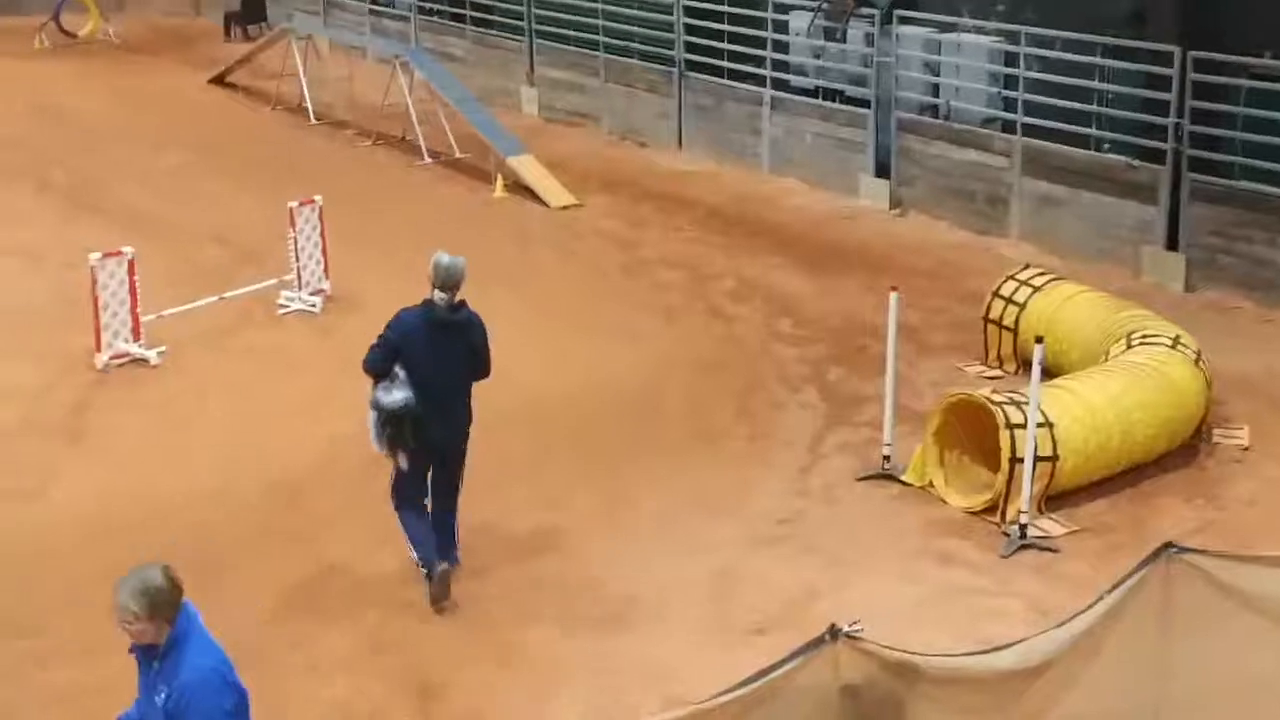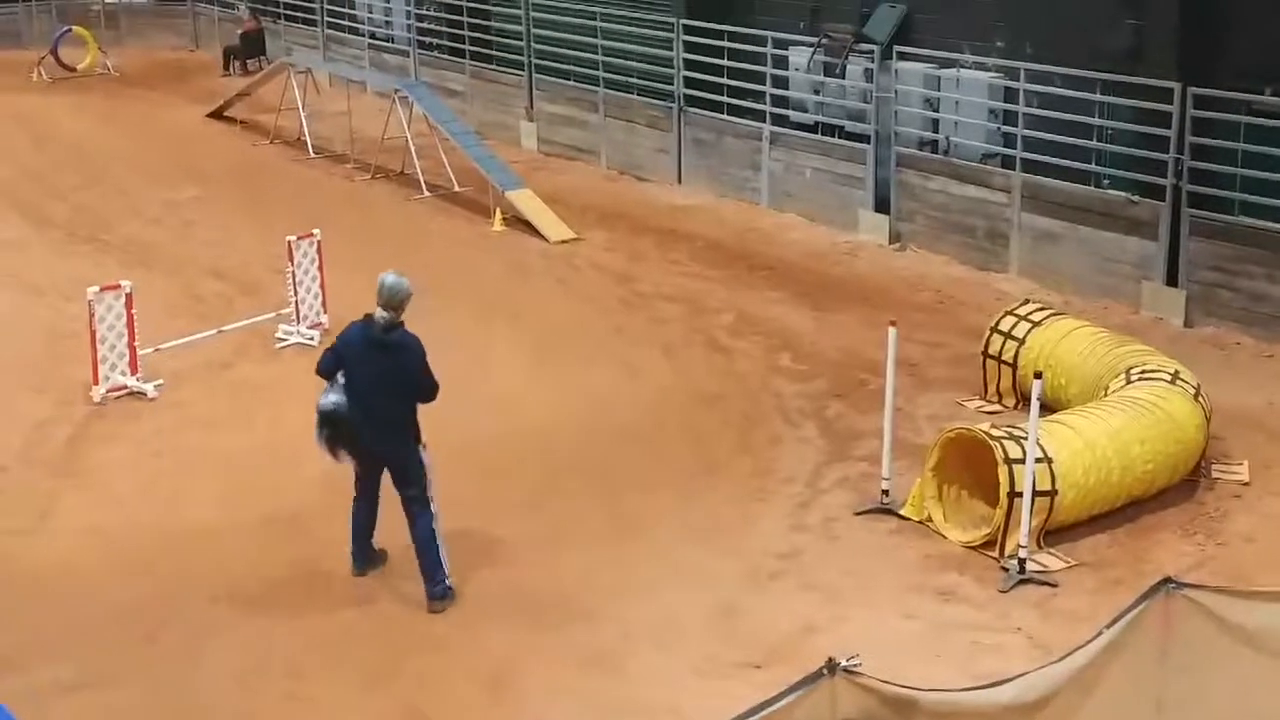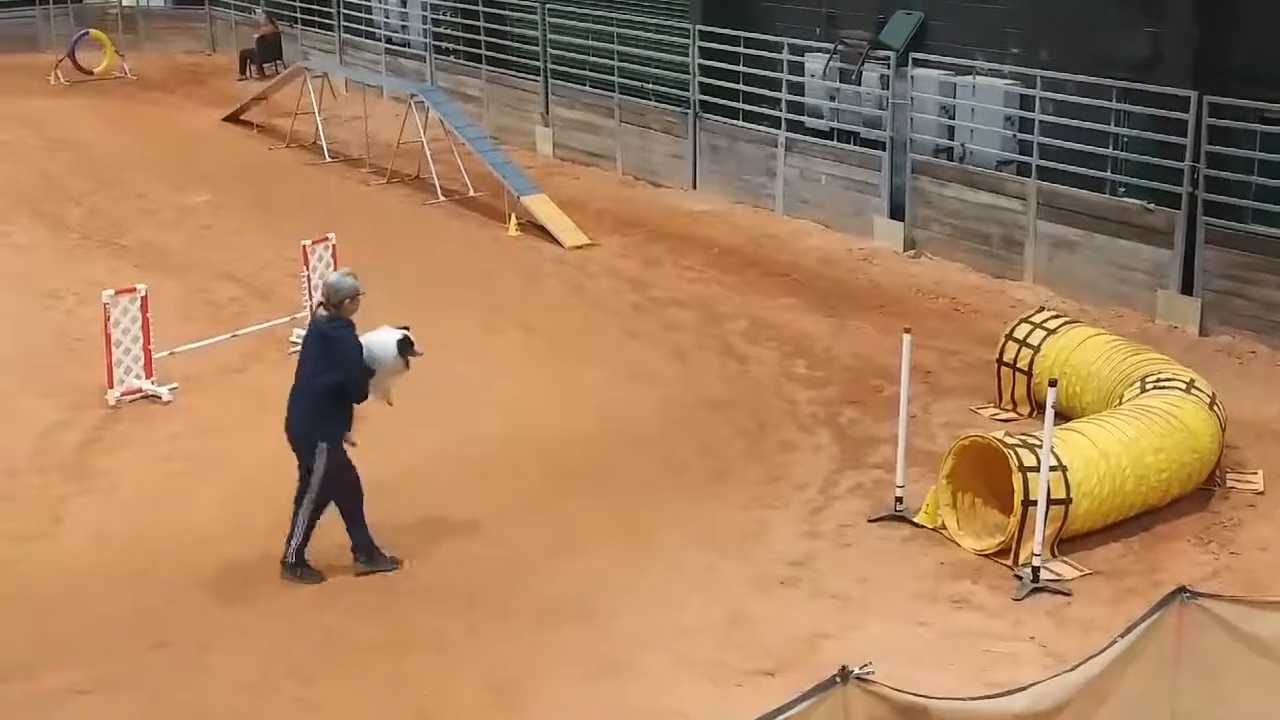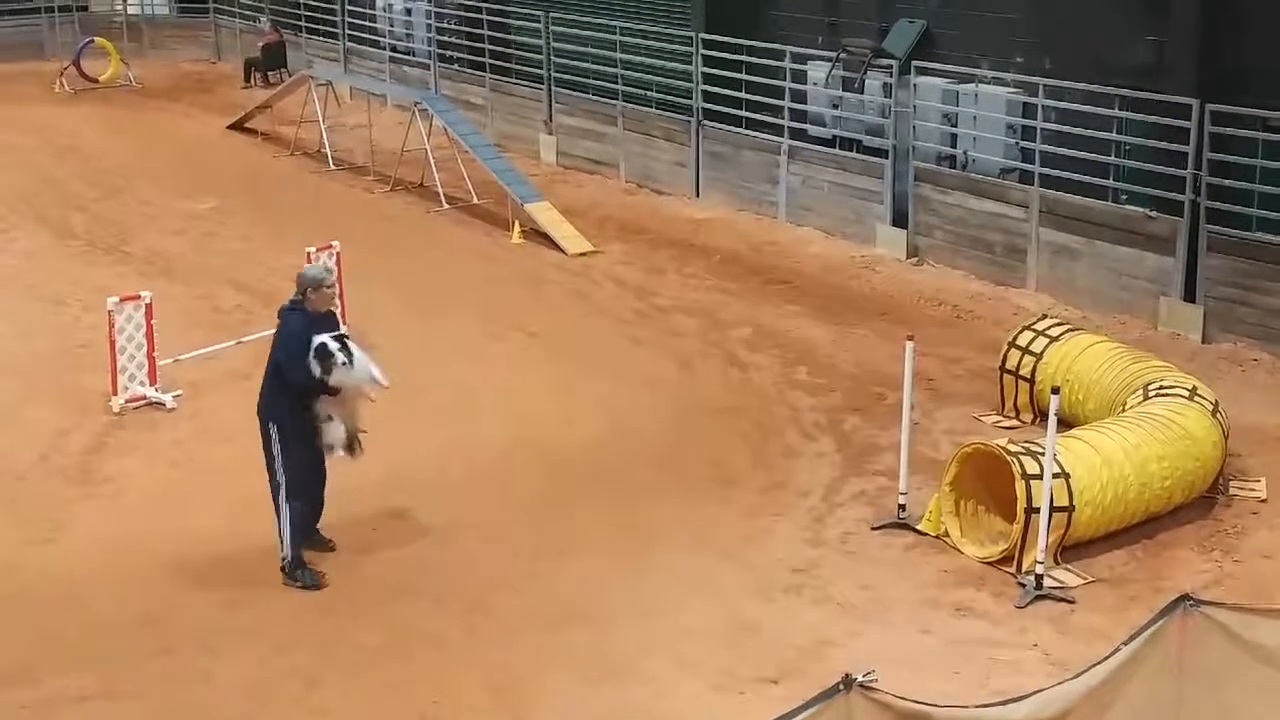
dt=0.5s
person 1, frame 1
left shoulder: (407, 321)
right shoulder: (472, 324)
left elbow: (374, 365)
right elbow: (481, 370)
left wrist: (402, 369)
left hip: (415, 425)
right hip: (455, 425)
left knee: (408, 498)
right knee: (446, 492)
left ankle: (435, 561)
right ankle: (443, 559)
person 1, frame 2
left shoulder: (352, 334)
right shoulder: (408, 344)
left elbow: (324, 369)
right elbow: (427, 392)
left hip: (361, 435)
right hip: (401, 439)
left knee: (365, 493)
right knee: (420, 508)
left ankle: (362, 558)
right ankle: (438, 588)
person 1, frame 3
left shoulder: (323, 327)
right shoulder: (344, 341)
right elbow: (357, 391)
left wrist: (361, 373)
right wrist: (370, 374)
left hip: (311, 421)
right hip: (316, 429)
left knee: (347, 486)
right knee: (314, 495)
left ankle: (367, 555)
right ankle: (292, 562)
person 1, frame 4
left shoulder: (328, 319)
right shoulder: (294, 326)
right elbow: (299, 376)
right wrist: (333, 387)
left hip: (306, 410)
right hip: (281, 414)
left knee: (315, 474)
right knee: (289, 486)
left ankle: (307, 532)
right ankle: (293, 565)
